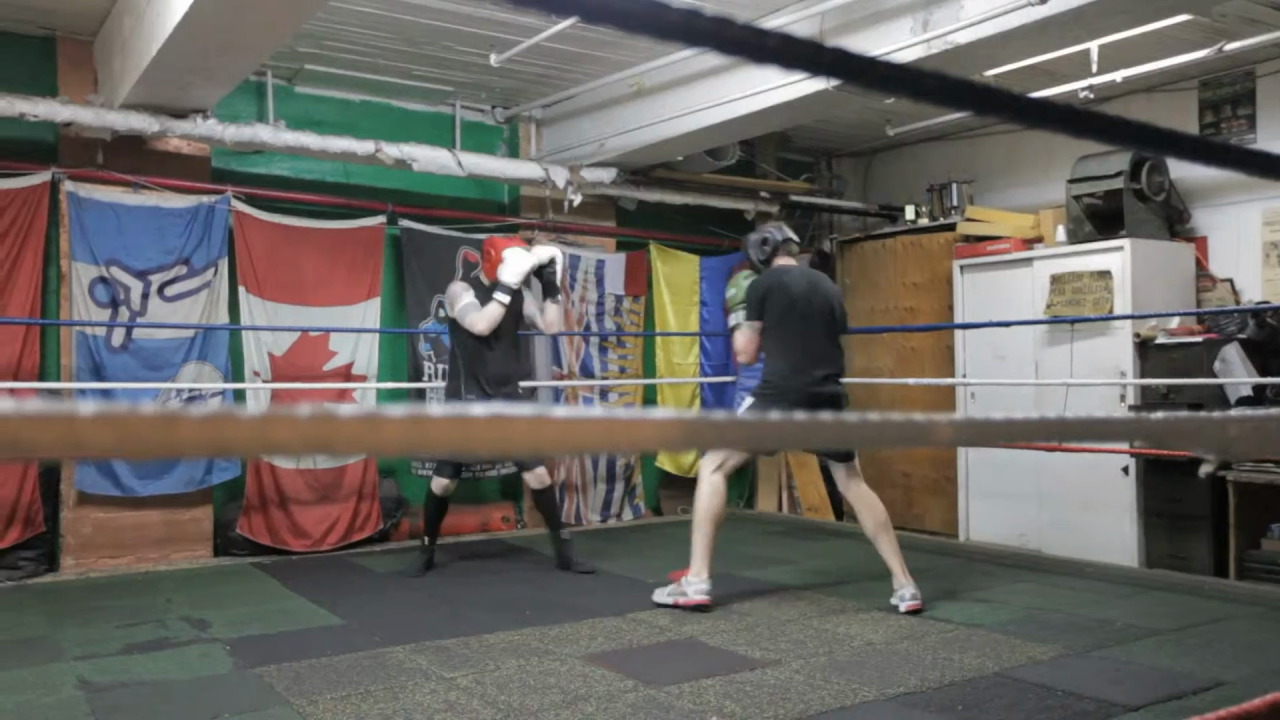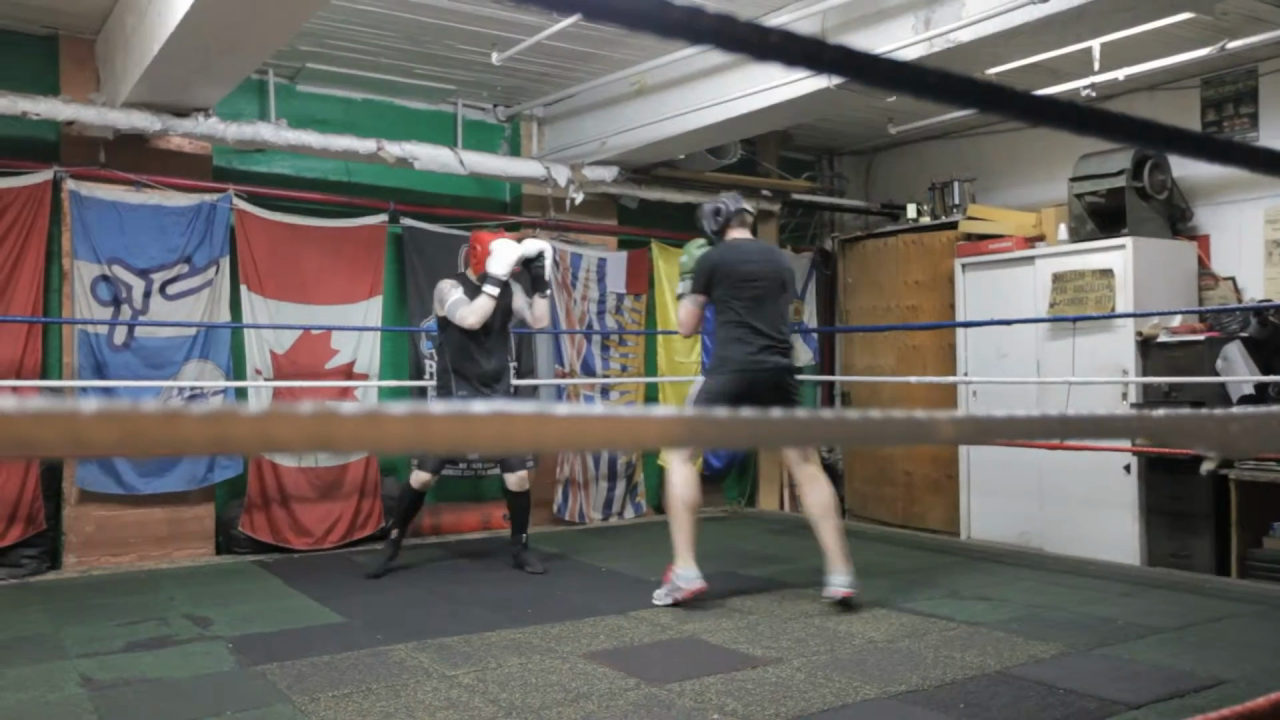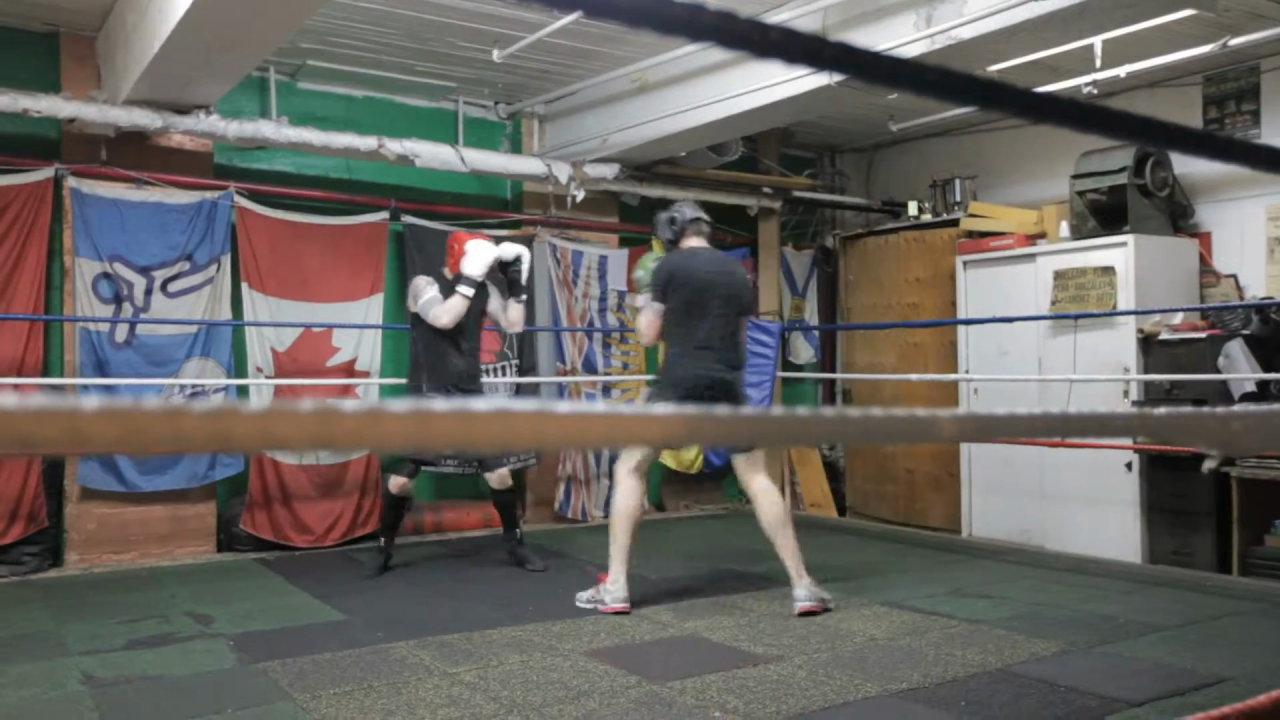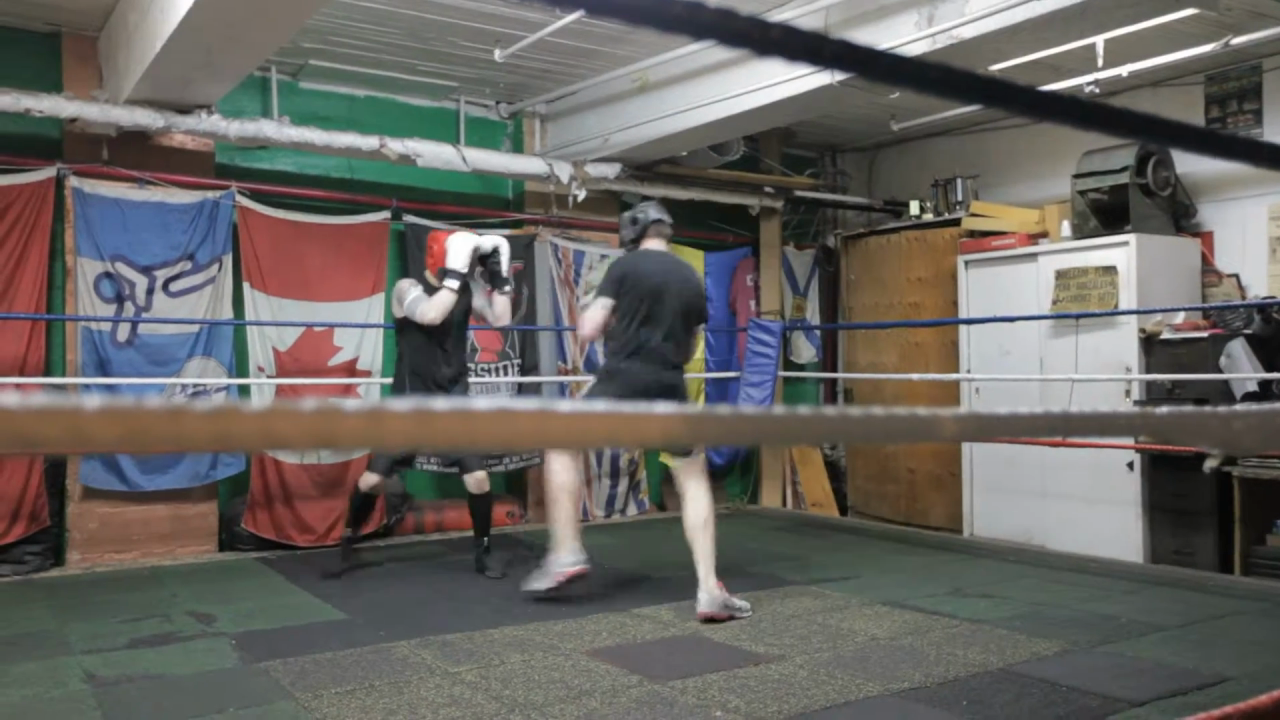
dt=0.2s
person 1, frame 1
left shoulder: (762, 285)
right shoulder: (828, 286)
left elbow: (746, 356)
left wrist: (738, 314)
left hip: (779, 395)
right hip: (827, 397)
left knee: (713, 467)
right knee: (854, 484)
left ankle: (695, 580)
right ankle: (905, 586)
person 1, frame 2
left shoulder: (712, 258)
right shoulder: (779, 260)
left elbow: (687, 327)
left wrist: (688, 283)
left hip: (732, 370)
right hip: (778, 371)
left knee: (680, 457)
right knee: (806, 467)
left ankle: (685, 571)
right ankle: (840, 573)
person 1, frame 3
left shoulder: (670, 267)
right shoulder: (737, 272)
left elbow: (648, 337)
left wrist: (646, 298)
left hip: (679, 384)
right hip: (725, 384)
left knee: (629, 470)
right knee: (757, 479)
left ankle: (615, 587)
right ankle: (803, 585)
person 1, frame 4
left shoulder: (623, 266)
right shoulder: (692, 279)
left elbow: (588, 331)
left wrist: (592, 302)
left hip: (620, 381)
right hip: (667, 388)
left knee: (561, 450)
right knee: (694, 482)
left ankle: (566, 553)
right ankle: (710, 590)
person 2, frame 1
left shoulder: (519, 295)
right shoulder: (460, 290)
left elbow: (551, 326)
right elbow: (480, 325)
left wrist: (551, 285)
right wrist: (505, 286)
left hip: (508, 399)
right hip: (466, 401)
left knee: (537, 473)
right knee: (443, 481)
left ankle: (562, 548)
right ankle: (427, 551)
person 2, frame 2
left shoulder: (508, 290)
right shoulder: (450, 288)
left elbow: (539, 321)
right elbow: (471, 320)
left wrist: (540, 280)
right wrist: (496, 280)
left hip: (498, 396)
right hip: (456, 396)
left knee: (519, 474)
right knee: (424, 475)
left ankle: (520, 549)
right ankle: (392, 545)
person 2, frame 3
left shoulder: (483, 290)
right shoulder: (424, 285)
left elbow: (514, 325)
right elbow: (444, 319)
left wrist: (516, 284)
right wrist: (469, 280)
left hip: (470, 395)
right hip: (429, 396)
left knee: (499, 473)
right knee: (401, 479)
left ankle: (516, 545)
right ankle: (385, 551)
person 2, frame 4
left shoulder: (467, 289)
right shoulder: (408, 288)
left elbow: (501, 319)
right elbow: (431, 315)
left wrist: (499, 276)
right wrist: (455, 274)
left hip: (454, 397)
right hip: (412, 398)
left knee: (477, 476)
right knee: (373, 476)
left ankle: (483, 551)
right ankle: (347, 545)
